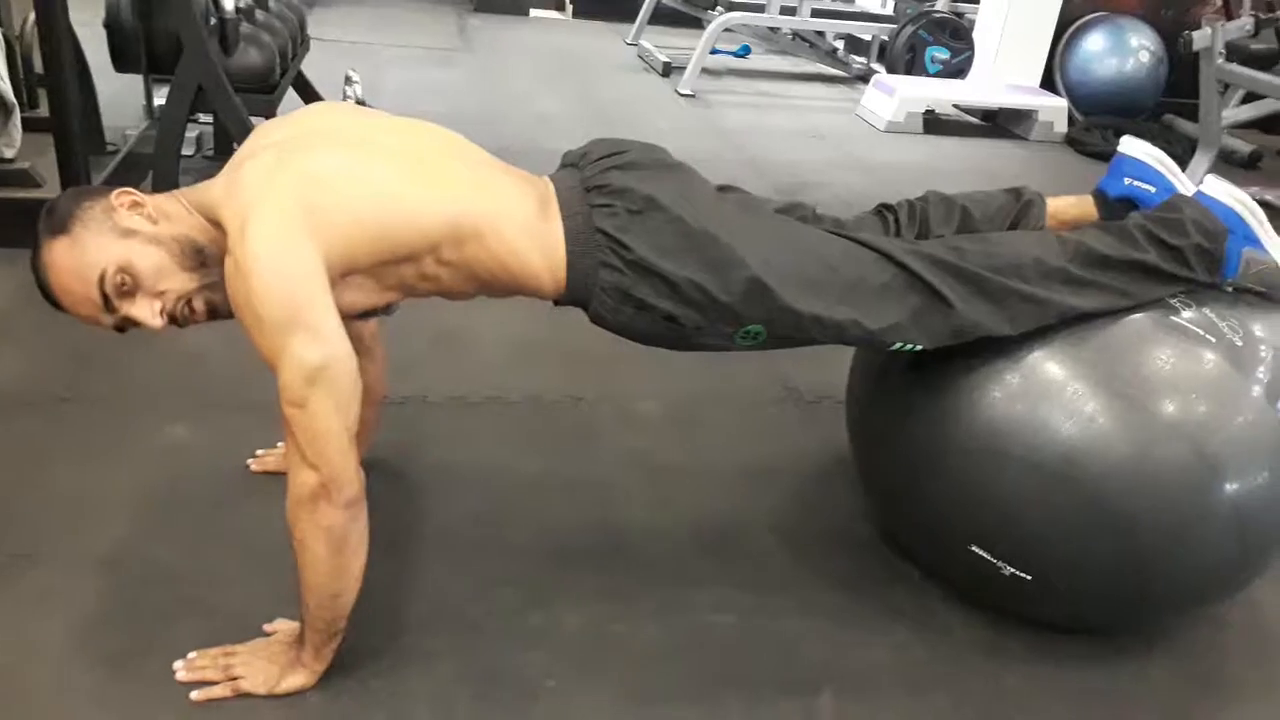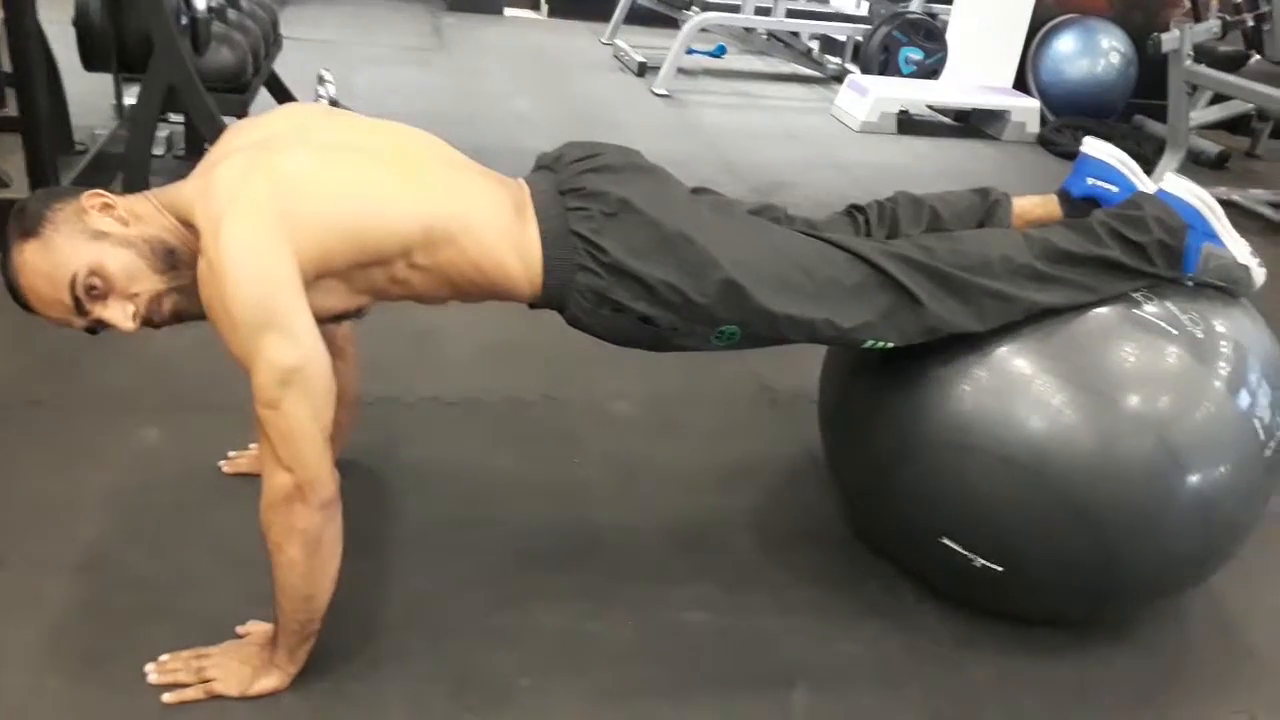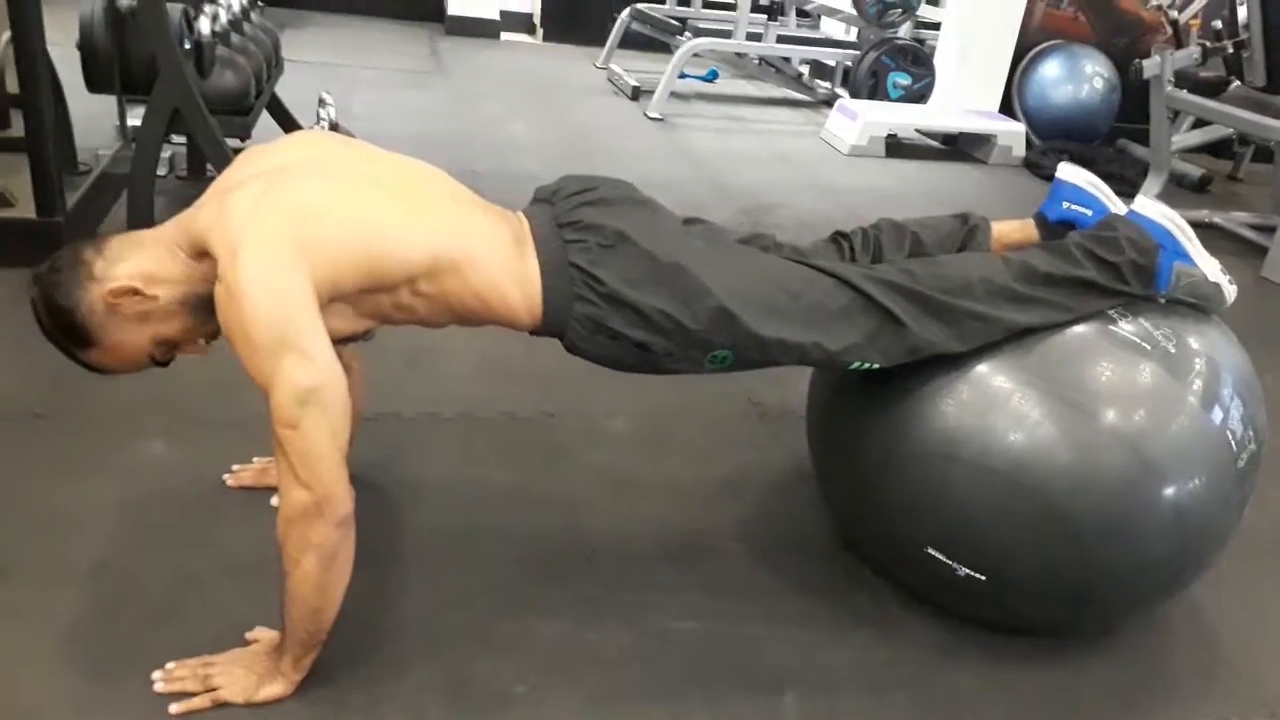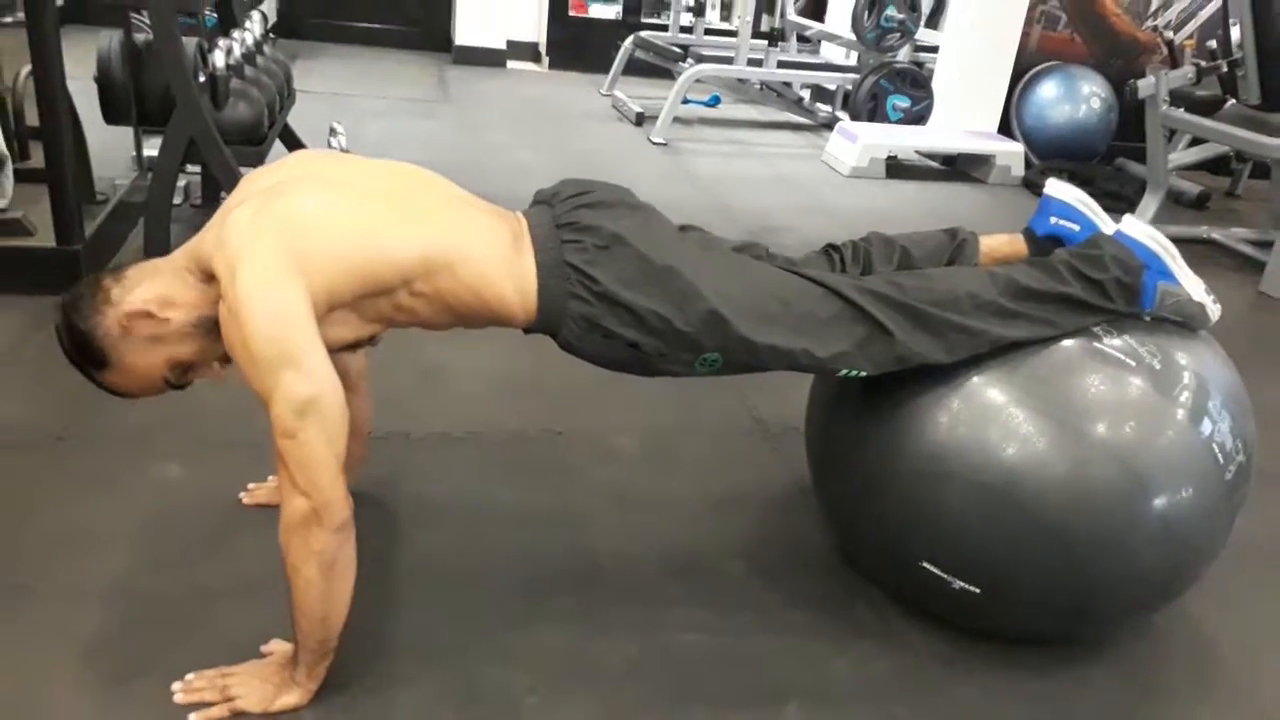
dt=0.7s
person 1, frame 1
left shoulder: (258, 253)
right shoulder: (270, 151)
left elbow: (332, 491)
left wrist: (308, 654)
right wrist: (340, 435)
left hip: (637, 259)
right hip: (607, 189)
left knee: (922, 298)
right knee: (876, 242)
right ankle: (1108, 197)
person 1, frame 2
left shoulder: (232, 254)
right shoulder: (245, 151)
left elbow: (305, 490)
left wrist: (280, 657)
right wrist: (317, 434)
left hip: (611, 260)
right hip: (585, 191)
left knee: (887, 293)
right knee: (853, 248)
left ankle: (1163, 234)
right ankle: (1075, 193)
person 1, frame 3
left shoulder: (250, 285)
right shoulder: (256, 178)
left elbow: (324, 506)
right wrist: (306, 445)
left hip: (606, 290)
right hip: (582, 223)
left knee: (872, 319)
right knee: (835, 270)
left ankle: (1137, 255)
right ankle: (1055, 219)
person 1, frame 4
left shoulder: (251, 296)
right shoulder: (261, 202)
left elbow: (321, 514)
right wrist: (333, 462)
left hip: (600, 288)
right hip: (580, 224)
left knee: (859, 327)
right knee: (830, 285)
left ankle: (1121, 273)
right ankle: (1041, 233)
